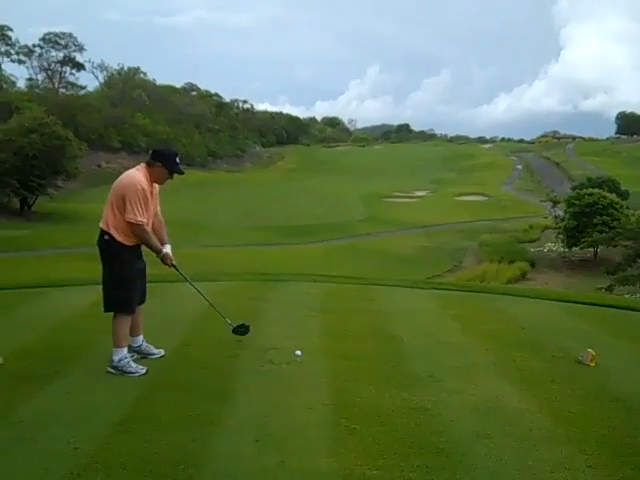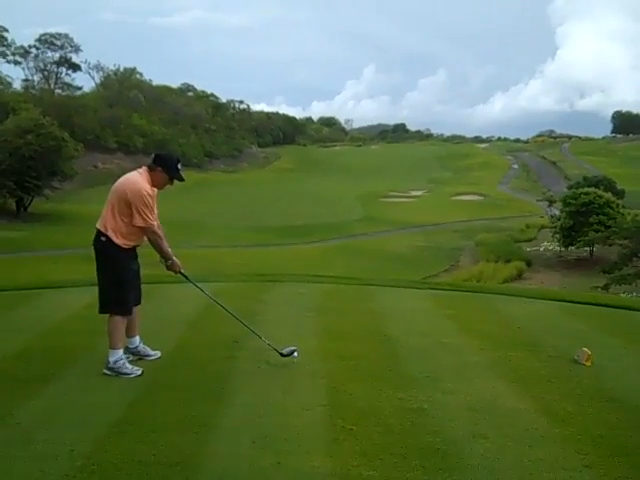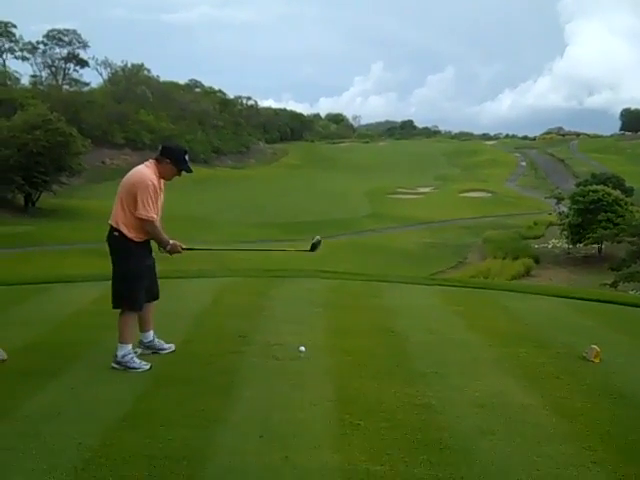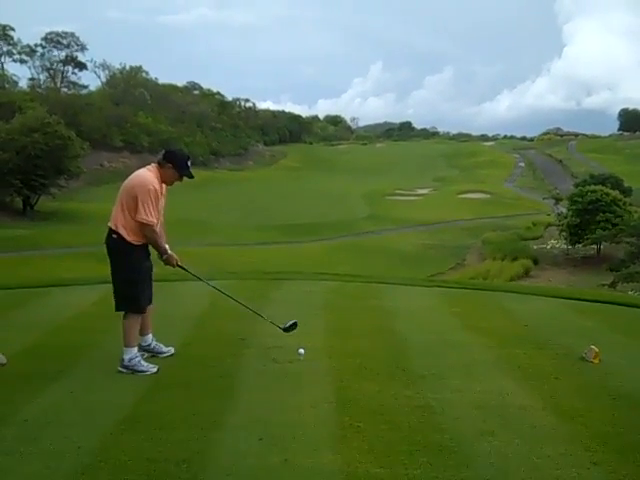
dt=0.7s
person 1, frame 1
left shoulder: (150, 182)
right shoulder: (137, 184)
left elbow: (156, 217)
right elbow: (139, 227)
left wrist: (166, 246)
right wrist: (160, 252)
left hip: (130, 244)
right hip: (117, 244)
left knee: (137, 297)
right knee: (124, 303)
left ankle: (137, 344)
right ankle: (119, 359)
person 1, frame 2
left shoulder: (146, 182)
right shoulder: (140, 189)
left elbow: (154, 223)
right elbow: (151, 232)
left wrist: (168, 252)
right wrist: (169, 259)
left hip: (123, 245)
right hip: (112, 246)
left knee: (131, 299)
right knee: (119, 304)
left ankle: (133, 346)
right ankle: (114, 360)
person 1, frame 3
left shoulder: (155, 176)
right shoulder: (146, 180)
left elbow: (154, 217)
right elbow: (148, 222)
left wrist: (165, 241)
right wrist: (167, 243)
left hip: (138, 240)
right hip: (126, 241)
left knee: (148, 294)
right knee: (132, 299)
left ankle: (148, 340)
right ankle: (123, 354)
person 1, frame 4
left shoulder: (156, 181)
right shoulder: (148, 184)
left elbow: (157, 221)
right elbow: (148, 227)
left wrist: (165, 247)
right wrist: (165, 253)
left hip: (135, 243)
right hip: (124, 244)
left knee: (144, 297)
right knee: (134, 302)
left ankle: (147, 343)
right ankle: (129, 358)
